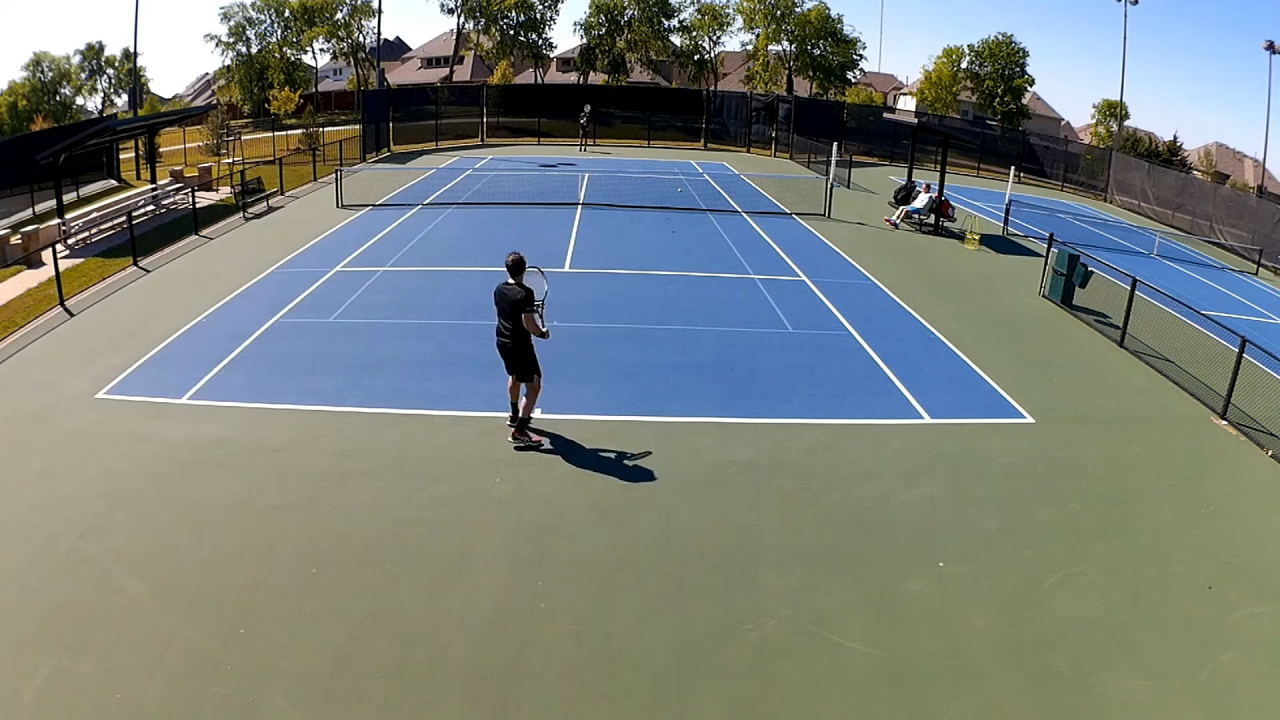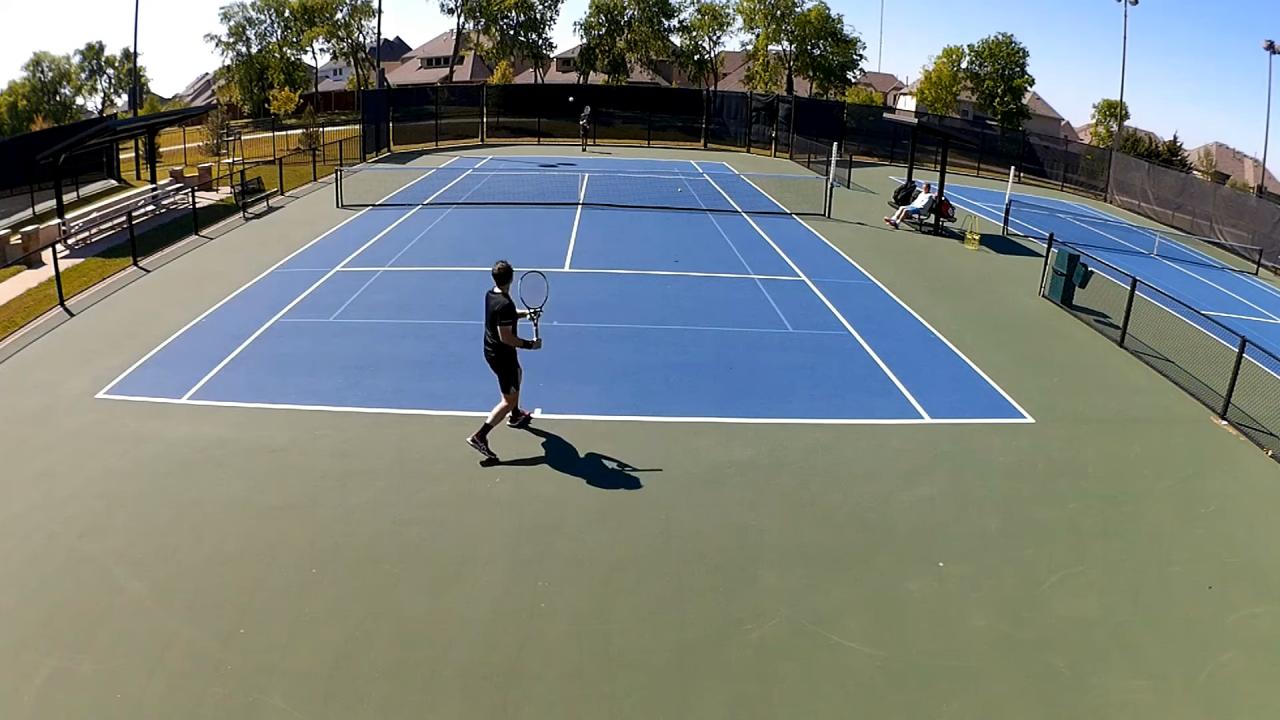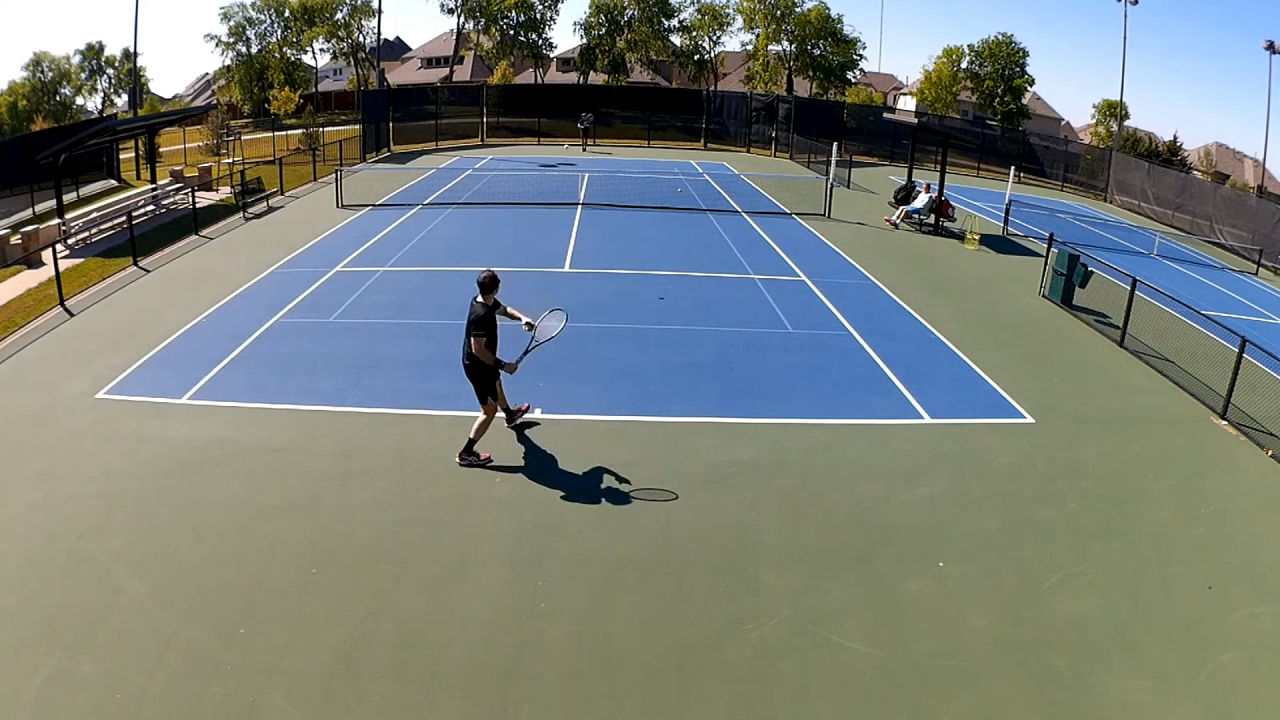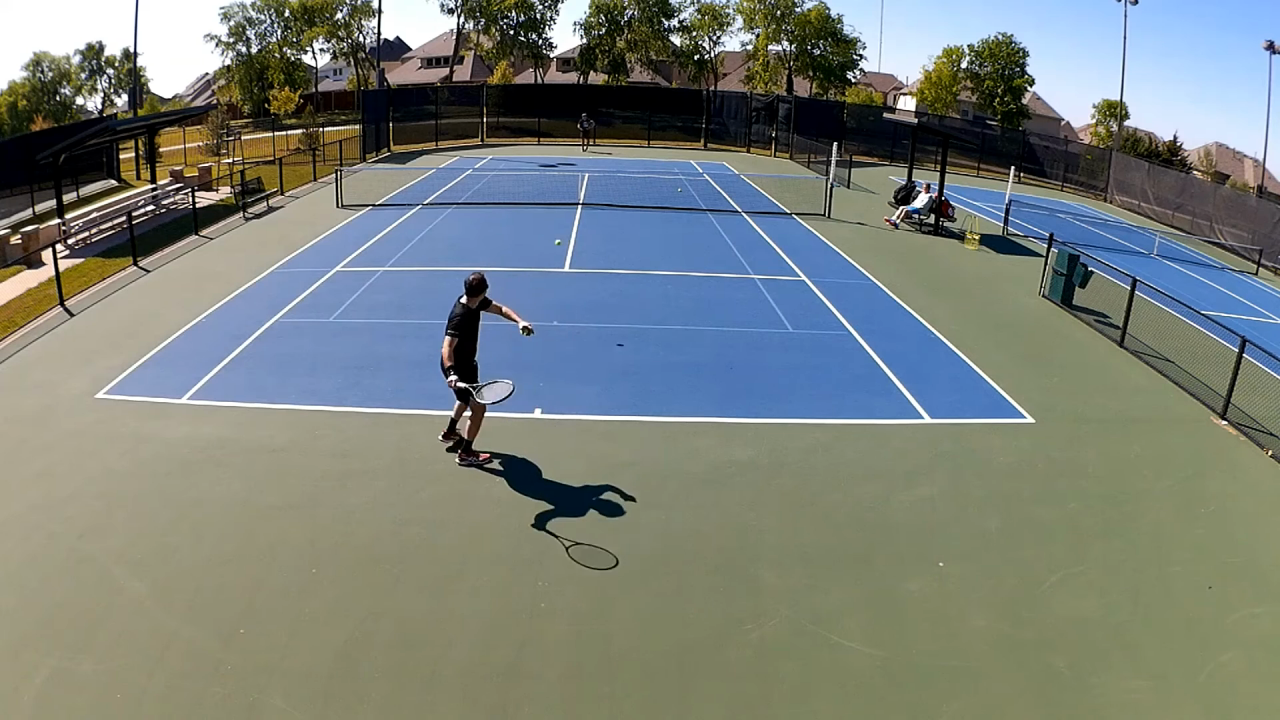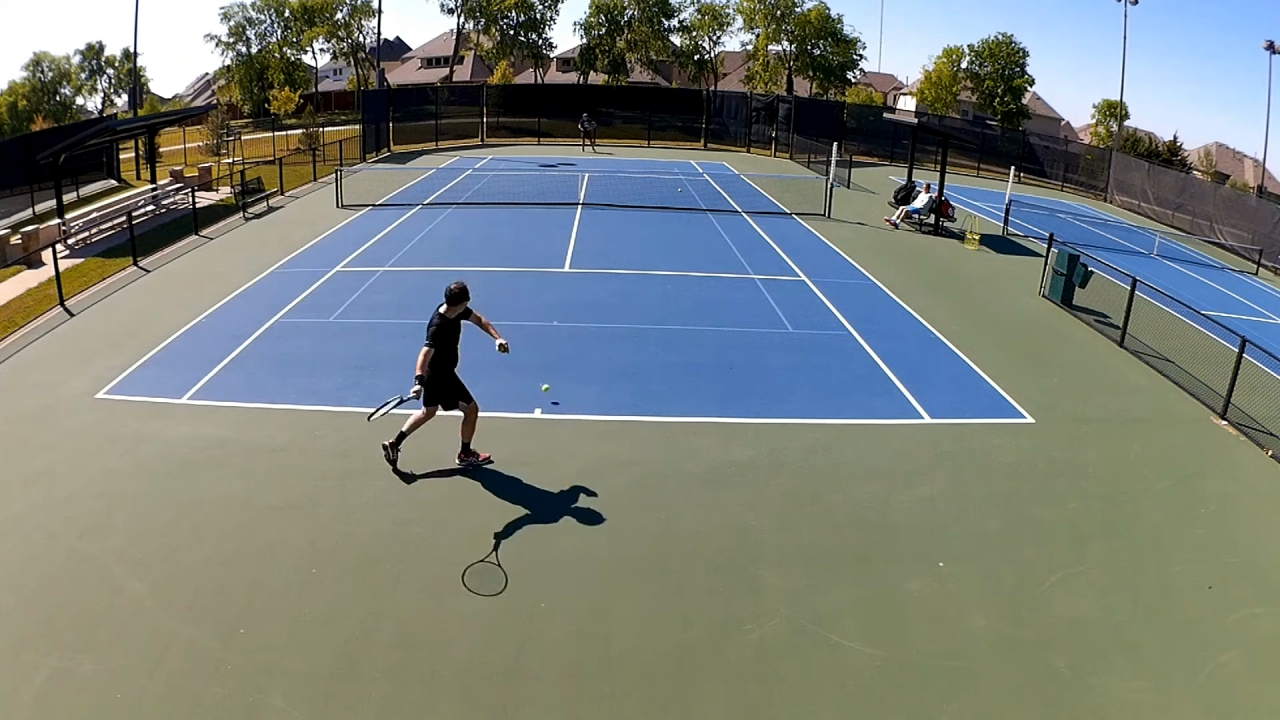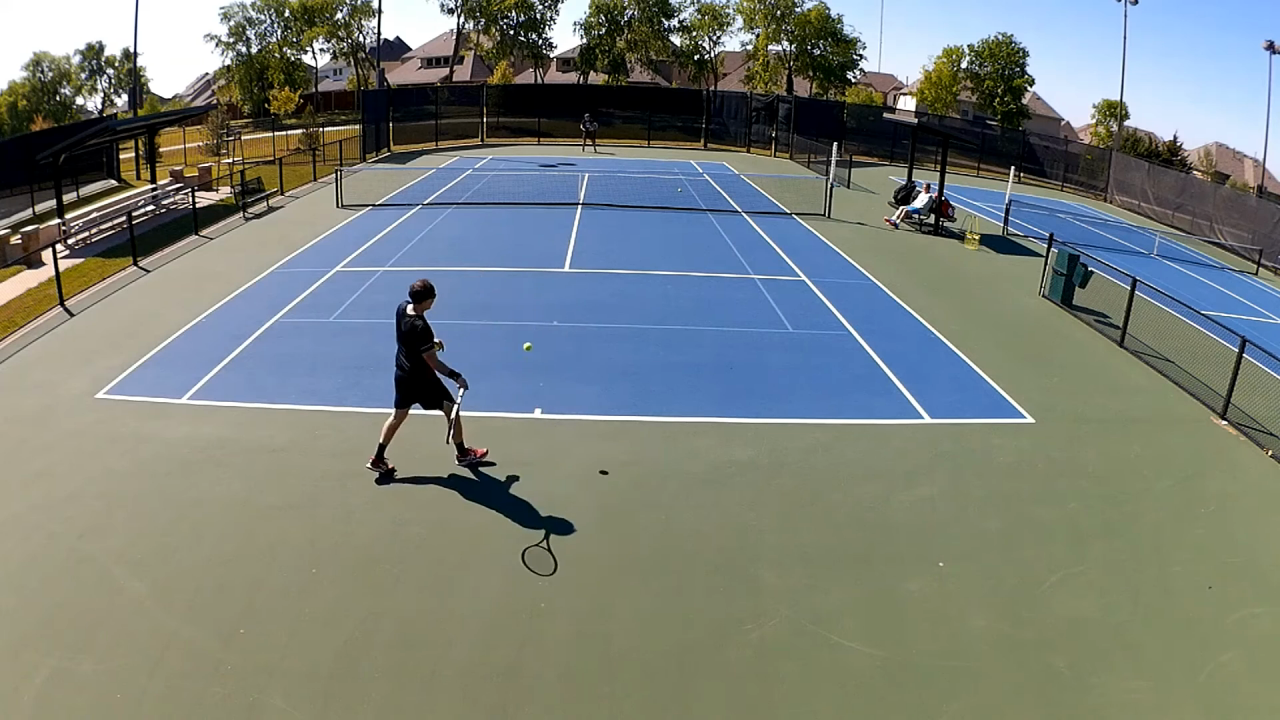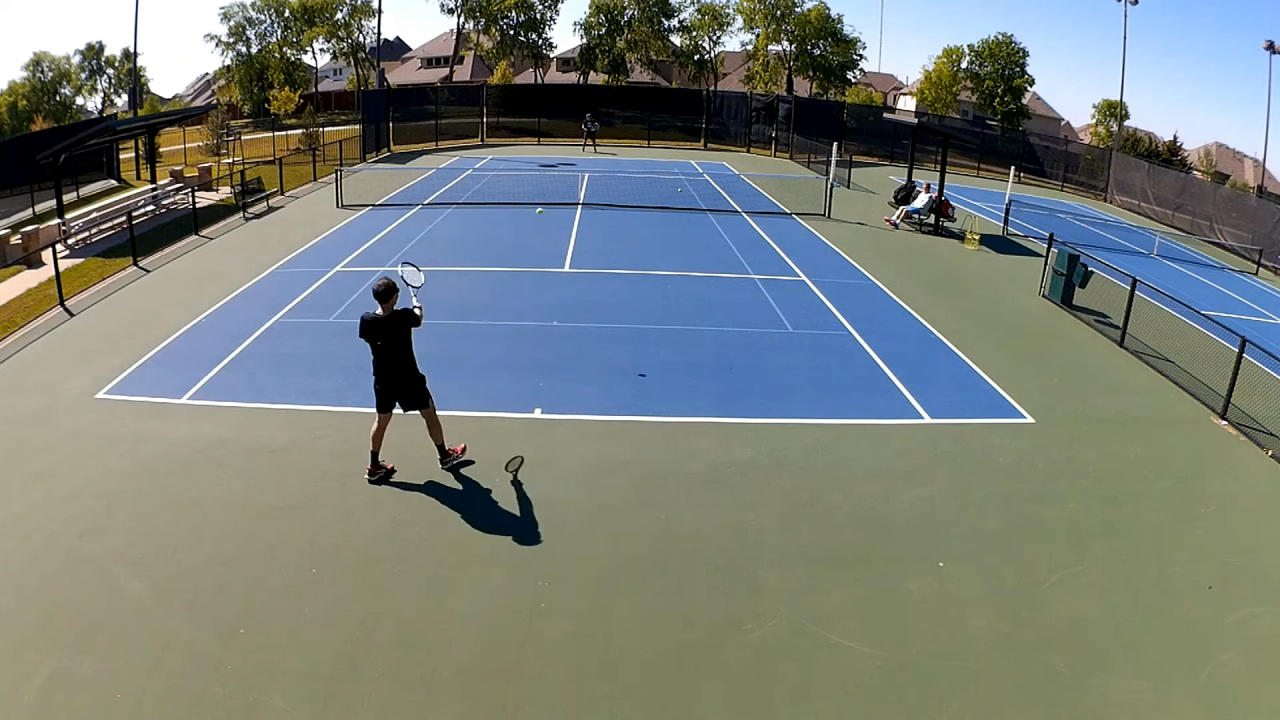
dt=0.2s
person 1, frame 1
left shoulder: (499, 289)
right shoulder: (525, 293)
right elbow: (529, 325)
right wrist: (542, 333)
left hip: (502, 342)
right hip: (520, 346)
left knee: (514, 377)
right knee: (533, 387)
left ankle: (515, 415)
right ankle: (520, 431)
person 1, frame 2
left shoulder: (491, 294)
right shoulder: (506, 304)
right elbow: (506, 337)
left wrist: (524, 313)
right wrist: (529, 344)
left hip: (490, 351)
right hip: (502, 354)
left knee: (516, 376)
right knee: (510, 400)
left ankle: (515, 415)
right ankle: (479, 436)
person 1, frame 3
left shoulder: (484, 302)
right shoulder: (481, 315)
left elbow: (505, 309)
right elbow: (477, 349)
left wrist: (522, 318)
right wrist: (501, 365)
left hip: (478, 363)
right hip: (478, 366)
left knee: (496, 385)
right knee: (490, 410)
left ankle: (510, 415)
right ankle: (467, 452)
person 1, frame 4
left shoulder: (476, 303)
right shoulder: (460, 316)
left elbow: (499, 308)
right elbow: (446, 348)
left wrist: (520, 321)
right wrist: (451, 372)
left hip: (465, 362)
right hip: (458, 367)
left knee: (467, 399)
right knee: (478, 408)
left ankle: (450, 432)
right ankle: (466, 453)
person 1, frame 5
left shoulder: (456, 310)
right shoulder: (439, 326)
left elbow: (478, 319)
right elbow: (424, 356)
left wrist: (497, 338)
right wrist: (419, 381)
left hip: (435, 373)
right hip: (441, 376)
left knee: (427, 411)
right knee: (471, 410)
left ankle: (394, 444)
right ankle: (466, 454)
person 1, frame 6
left shoulder: (402, 308)
right shoulder: (419, 328)
right elbow: (432, 360)
left wrist: (431, 340)
right wrist: (456, 376)
left hip: (402, 375)
right hip: (421, 378)
left knee: (398, 416)
right knee: (452, 411)
left ankle: (378, 459)
right ankle: (463, 453)
person 1, frame 7
left shoulder: (366, 320)
right shoulder: (403, 317)
right elbow: (417, 319)
right wrist: (416, 304)
left hip: (382, 378)
right hip: (407, 378)
left knee: (382, 421)
right knee: (430, 415)
left ankle: (374, 467)
right ankle: (445, 456)
